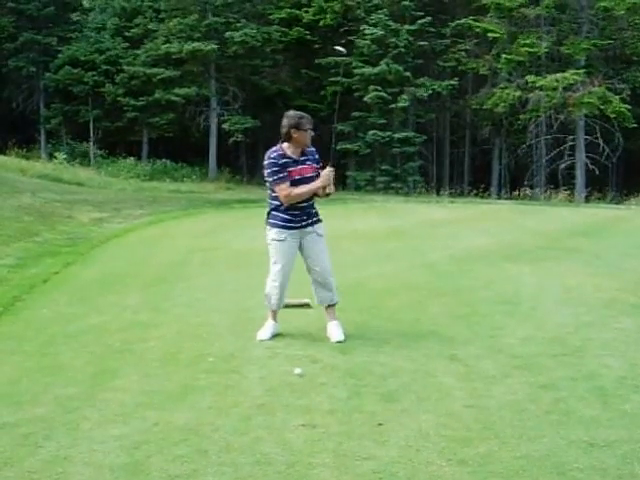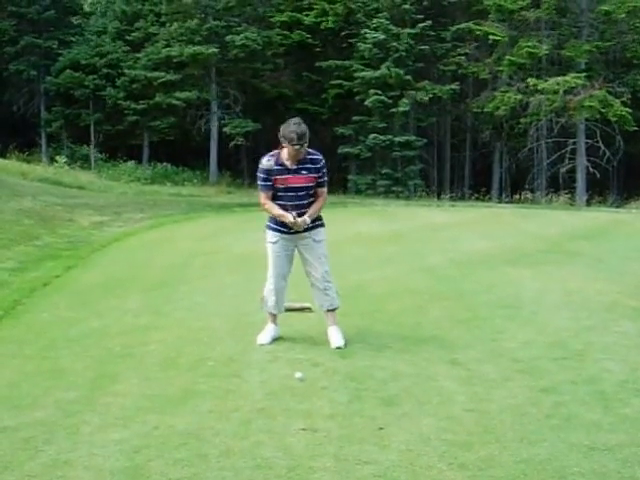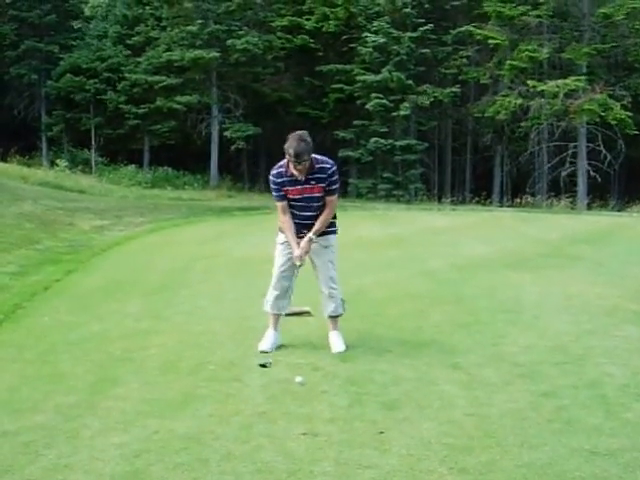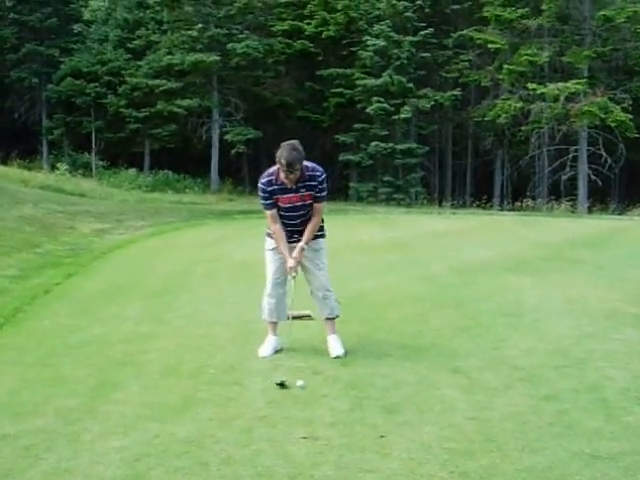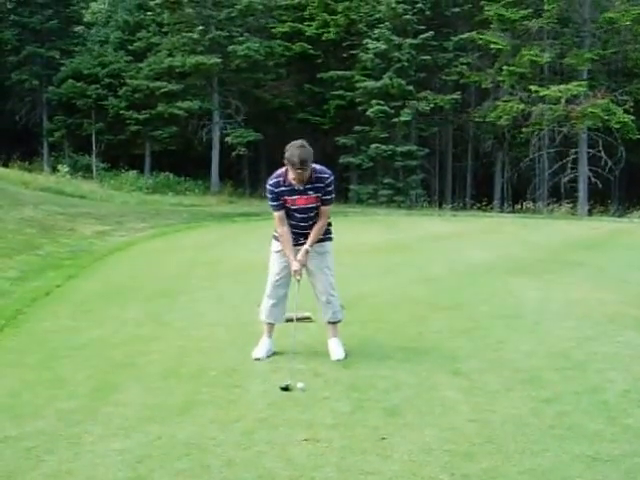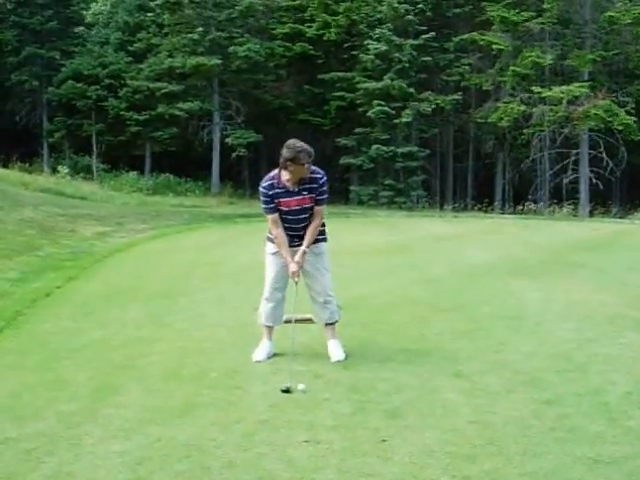
dt=0.5s
person 1, frame 1
left shoulder: (312, 154)
right shoulder: (274, 157)
right elbow: (286, 196)
left wrist: (323, 187)
right wrist: (319, 182)
left hip: (310, 224)
right hip: (282, 227)
left knee: (322, 271)
right knee: (279, 275)
left ankle: (332, 321)
right ankle: (272, 321)
person 1, frame 2
left shoulder: (316, 161)
right shoulder: (268, 164)
left elbow: (322, 196)
right elbow: (265, 201)
left wrist: (305, 219)
right wrist: (287, 217)
left hip: (311, 229)
right hip: (278, 231)
left knee: (321, 276)
right knee: (275, 278)
left ankle: (333, 326)
right ankle: (272, 325)
person 1, frame 3
left shoulder: (327, 168)
right shoulder: (277, 174)
left elbow: (331, 207)
right elbow: (283, 213)
left wrist: (310, 238)
right wrist: (294, 245)
left hip: (322, 233)
right hip: (289, 234)
left knee: (329, 281)
right knee: (280, 280)
left ankle: (334, 331)
right ankle: (273, 331)
person 1, frame 4
left shoulder: (317, 175)
right shoulder: (266, 181)
left elbow: (317, 215)
right elbow: (274, 222)
left wrist: (301, 247)
right wrist: (287, 256)
left hip: (311, 238)
right hip: (278, 240)
left knee: (321, 284)
right knee: (274, 287)
left ankle: (332, 335)
right ankle: (272, 337)
person 1, frame 5
left shoulder: (325, 178)
right shoulder: (275, 183)
left elbow: (323, 218)
right elbow: (281, 224)
left wrist: (306, 250)
right wrist: (292, 259)
left hip: (317, 241)
right hip: (284, 242)
left knee: (326, 288)
right knee: (274, 288)
left ankle: (333, 339)
right ankle: (267, 340)
person 1, frame 6
left shoulder: (318, 178)
right shoulder: (268, 185)
left elbow: (317, 218)
right elbow: (275, 226)
left wrist: (303, 251)
right wrist: (289, 260)
left hip: (312, 242)
right hip: (279, 244)
left knee: (322, 289)
right knee: (272, 291)
left ankle: (332, 340)
right ankle: (266, 341)
